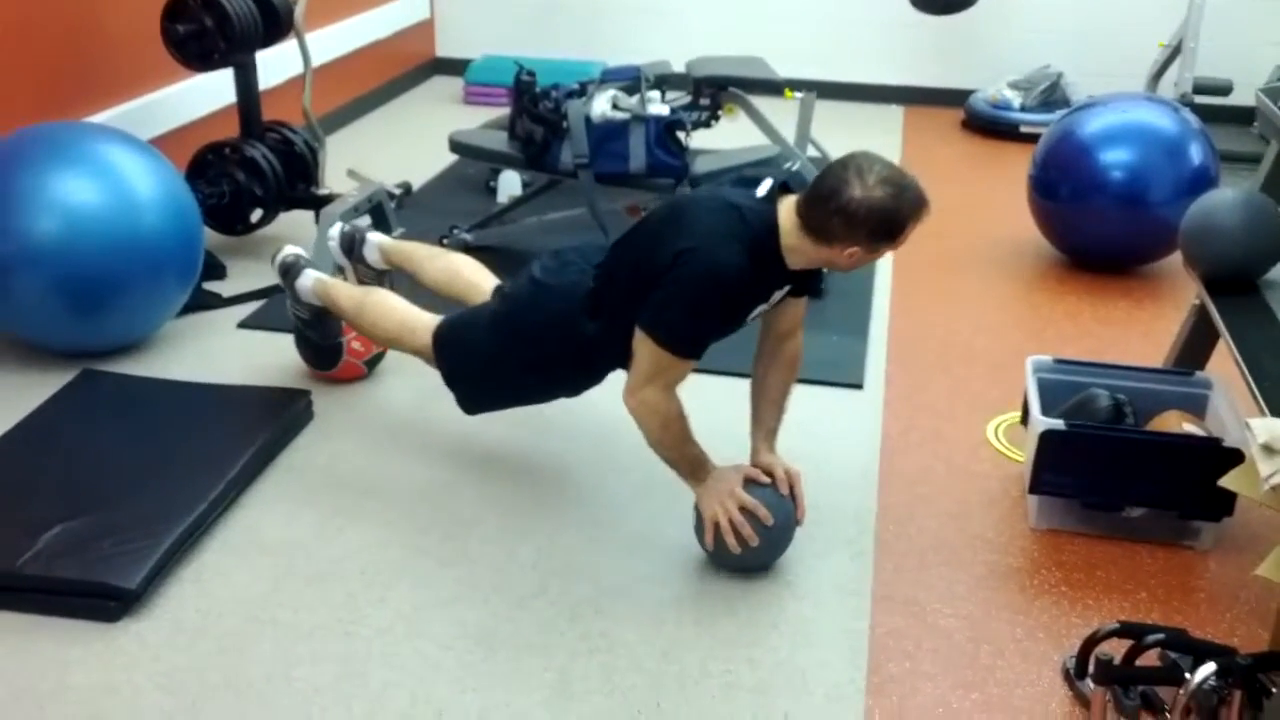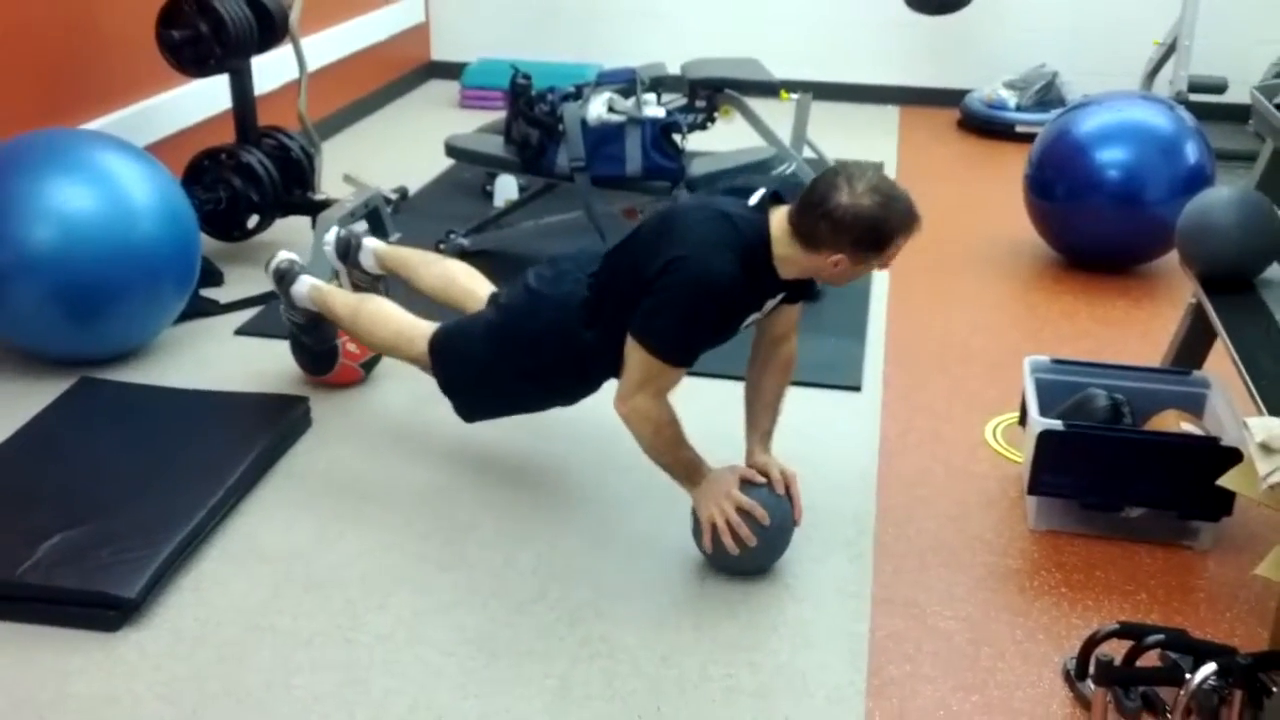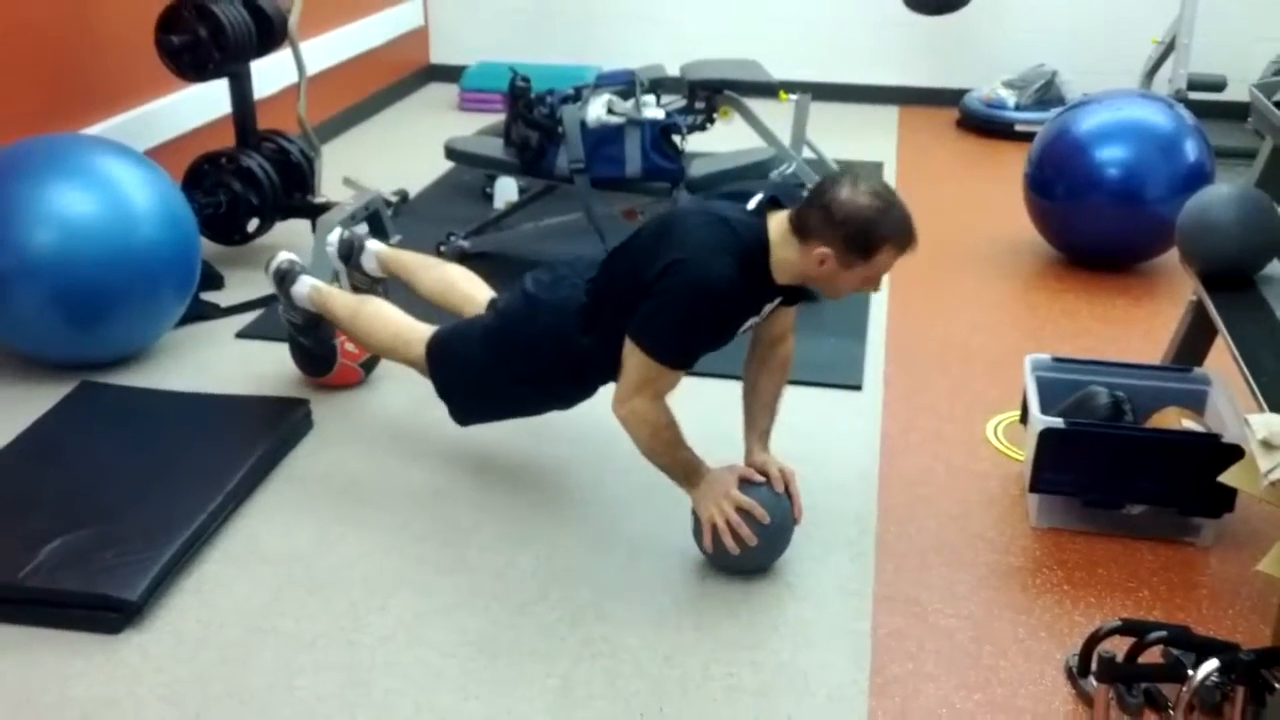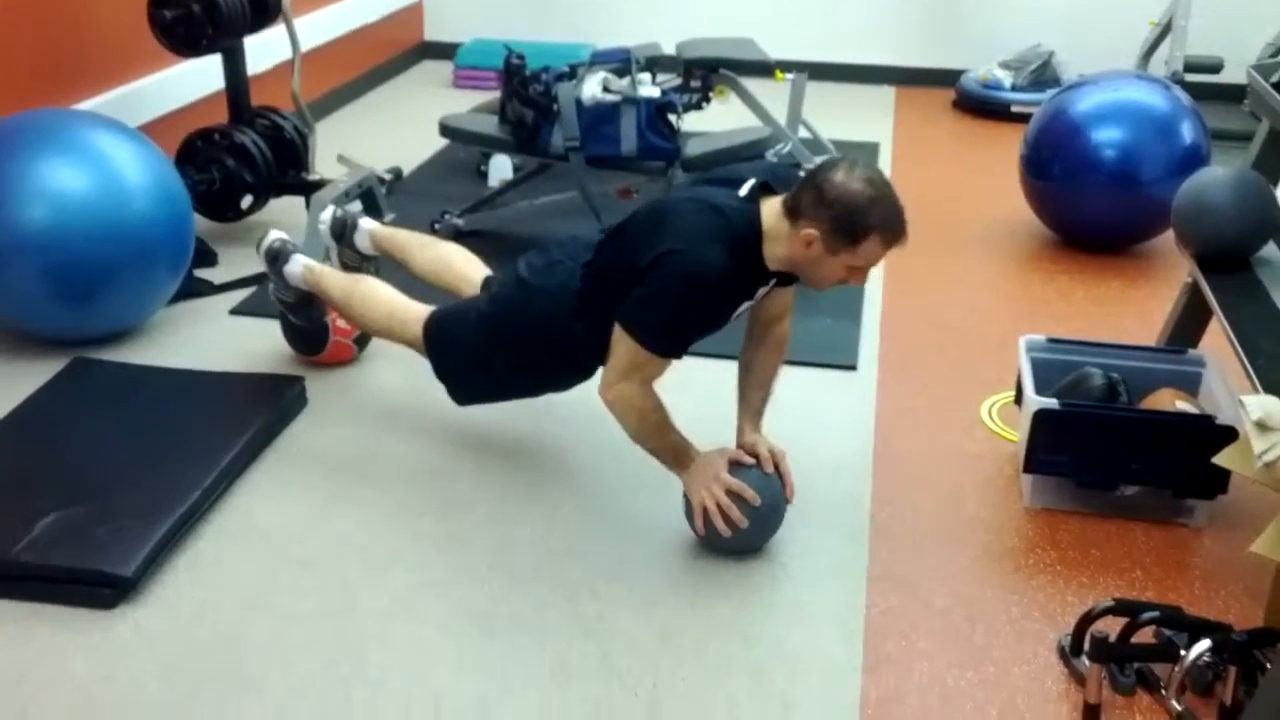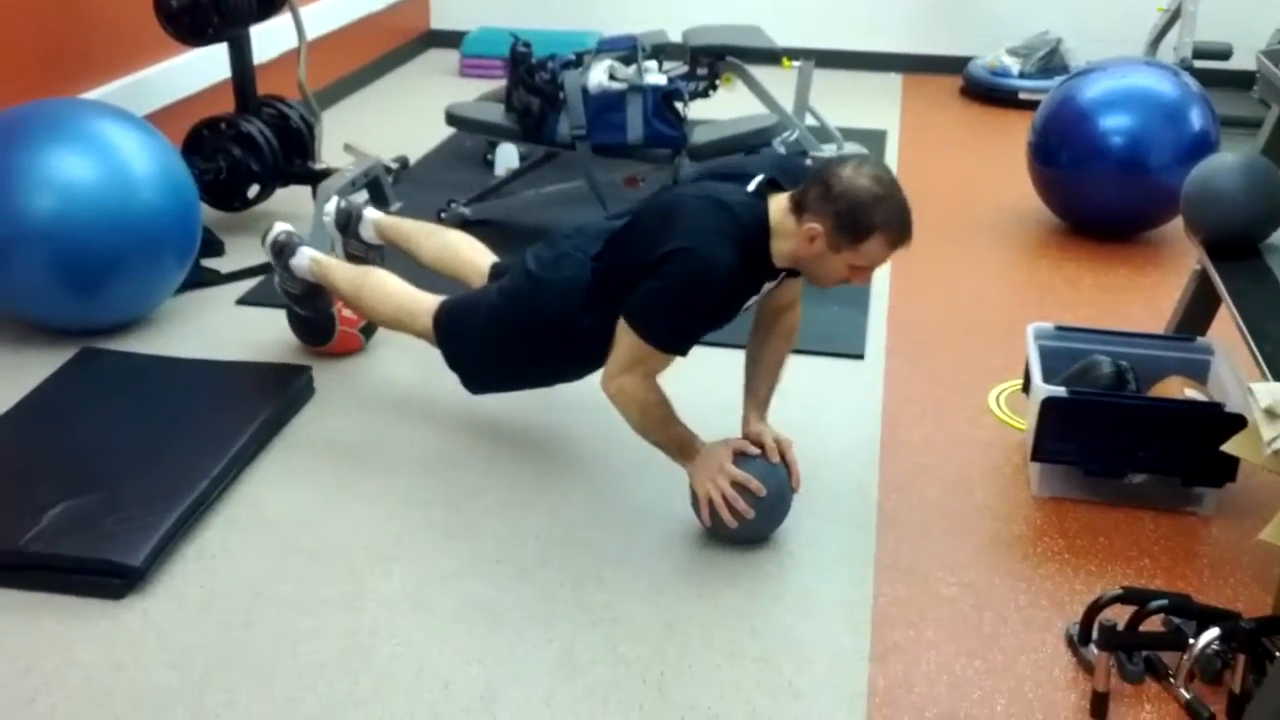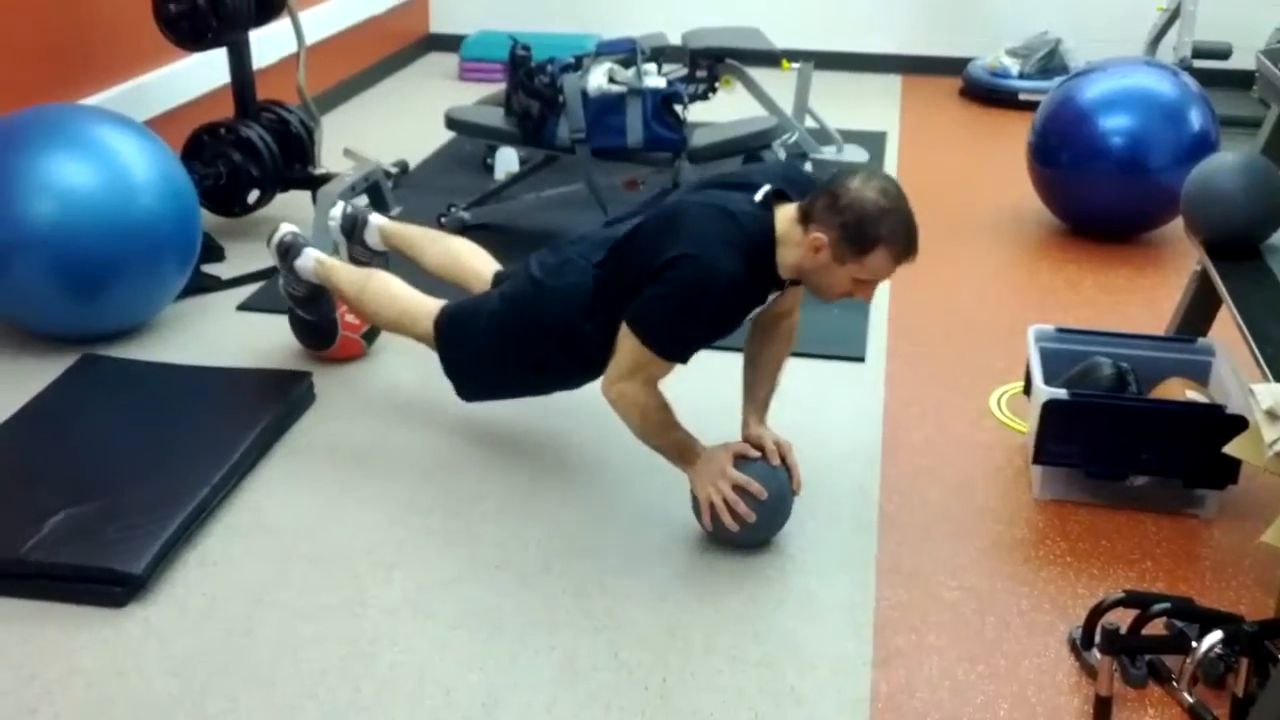
dt=0.2s
person 1, frame 1
left shoulder: (800, 218)
right shoulder: (714, 263)
left elbow: (781, 338)
right elbow: (647, 392)
left wrist: (765, 447)
right wrist: (706, 481)
left hip: (601, 284)
right hip: (558, 329)
left knee: (488, 294)
right knee: (432, 338)
left ankle: (369, 246)
right ankle: (309, 282)
person 1, frame 2
left shoulder: (797, 224)
right shoulder: (706, 272)
left elbow: (775, 341)
right elbow: (638, 399)
left wrist: (760, 450)
right wrist: (701, 484)
left hip: (594, 292)
right hip: (551, 338)
left knee: (485, 302)
right knee: (427, 345)
left ankle: (365, 251)
right ankle: (305, 288)
person 1, frame 3
left shoulder: (795, 226)
right shoulder: (704, 276)
left elbow: (772, 343)
right elbow: (635, 401)
left wrist: (759, 448)
right wrist: (701, 484)
left hip: (594, 298)
right hip: (550, 344)
left knee: (483, 306)
right knee: (424, 347)
left ankle: (367, 254)
right ankle: (306, 290)
person 1, frame 4
left shoulder: (789, 203)
right shoulder: (696, 264)
left elbow: (769, 321)
right elbow: (623, 386)
left wrist: (751, 429)
right wrist: (691, 466)
left hip: (592, 276)
right hip: (545, 325)
left knee: (476, 283)
right knee: (422, 326)
left ankle: (360, 232)
right ankle: (297, 267)
person 1, frame 5
left shoulder: (798, 194)
right shoulder: (703, 262)
left elbow: (778, 310)
right elbow: (624, 378)
left wrist: (756, 418)
right wrist: (696, 458)
left hip: (599, 262)
right hip: (553, 317)
left knee: (485, 273)
right knee: (429, 315)
left ankle: (364, 223)
right ankle: (303, 260)
person 1, frame 6
left shoulder: (802, 201)
right shoulder: (708, 271)
left elbow: (776, 313)
right elbow: (624, 383)
left wrist: (755, 420)
right wrist: (696, 461)
left hip: (601, 267)
right hip: (556, 322)
left knee: (488, 280)
right knee: (430, 321)
left ankle: (368, 228)
right ankle: (307, 261)
